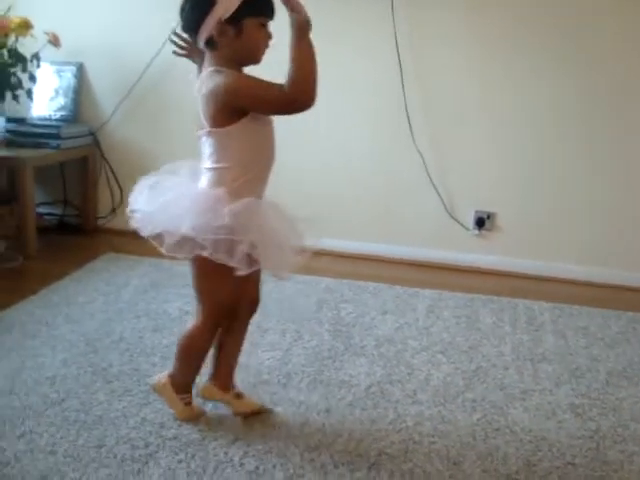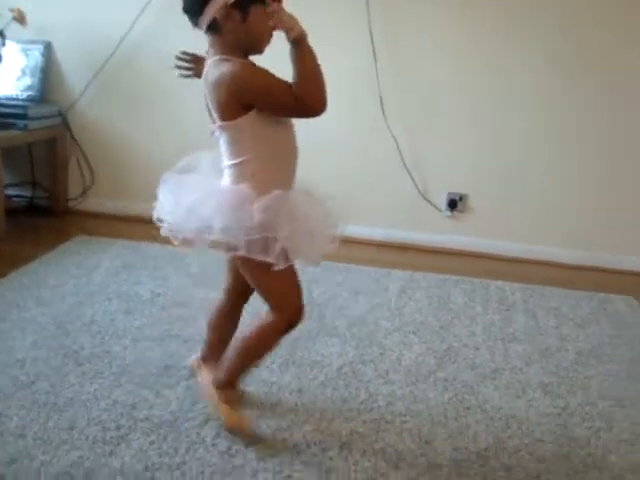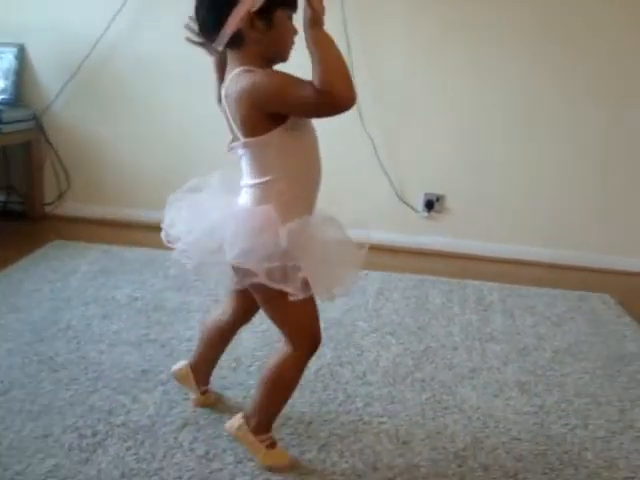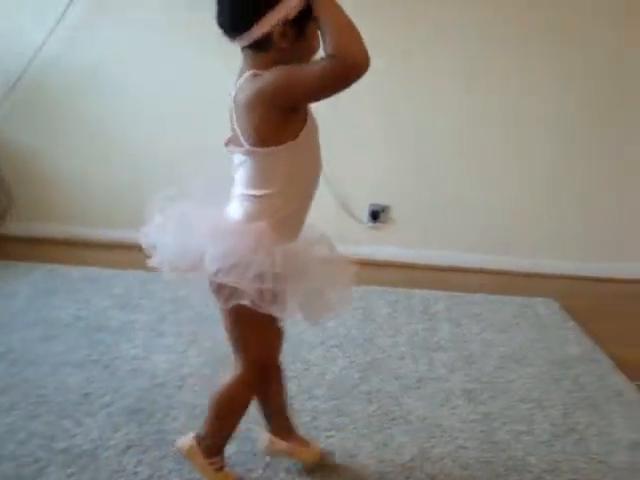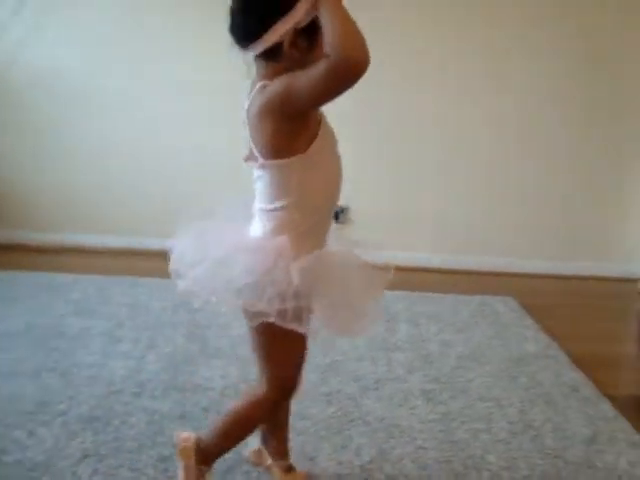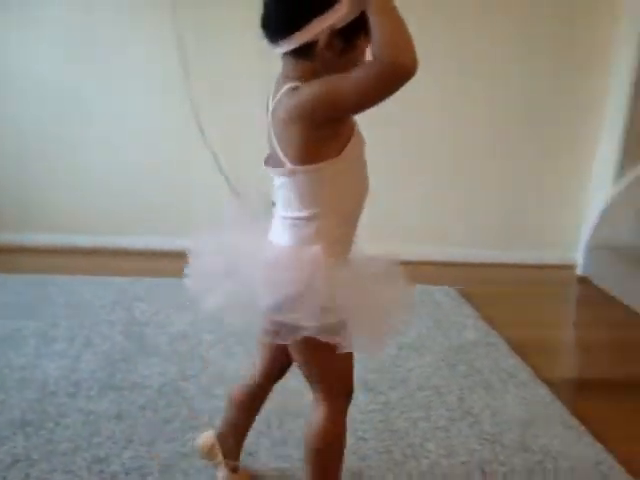
dt=0.3s
person 1, frame 1
left shoulder: (219, 78)
right shoulder: (227, 85)
right elbow: (300, 97)
left wrist: (203, 60)
left hip: (236, 215)
right hip: (218, 218)
left knee: (245, 306)
right knee: (213, 314)
left ankle: (222, 384)
right ankle: (175, 386)
person 1, frame 2
left shoulder: (226, 68)
right shoulder: (235, 75)
right elbow: (311, 103)
right wrist: (298, 38)
left hip: (256, 207)
right hip: (248, 212)
left knee: (236, 294)
right knee: (287, 311)
left ankle: (211, 365)
right ankle: (221, 380)
person 1, frame 3
left shoulder: (240, 80)
right shoulder: (257, 86)
right elbow: (339, 96)
left wrist: (220, 56)
left hip: (264, 229)
right hip: (268, 236)
left knee: (237, 312)
right knee: (305, 341)
left ankle: (194, 375)
right ankle: (254, 428)
person 1, frame 4
left shoulder: (259, 79)
right shoulder: (271, 89)
right elbow: (352, 61)
left hip: (256, 243)
right hip: (250, 252)
left knee: (262, 352)
right knee: (255, 363)
left ankle: (283, 433)
person 1, frame 5
left shoulder: (277, 90)
right shoulder: (282, 97)
right elbow: (352, 60)
left hip: (284, 262)
right hip: (278, 269)
left knee: (279, 374)
right knee: (278, 384)
person 1, frame 6
left shoulder: (291, 88)
right shoulder: (313, 103)
right elbow: (399, 64)
left hip: (292, 269)
right hip: (306, 279)
left knee: (268, 371)
right knee: (334, 395)
